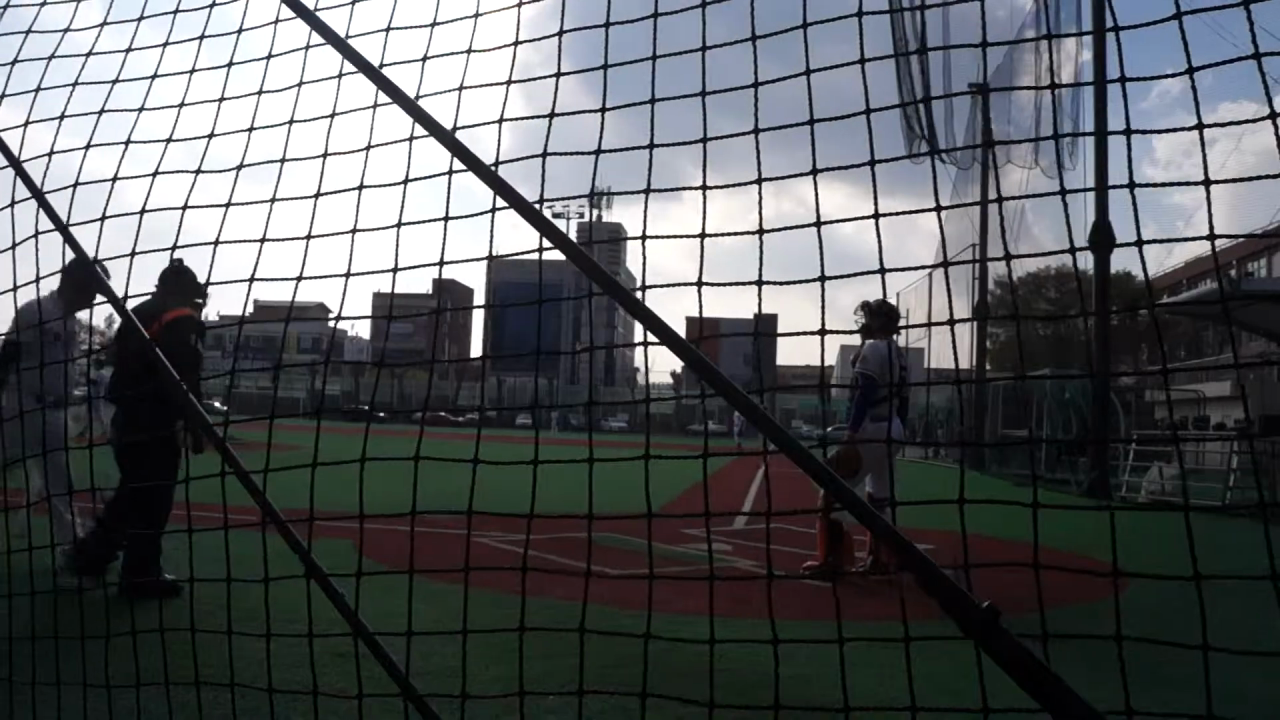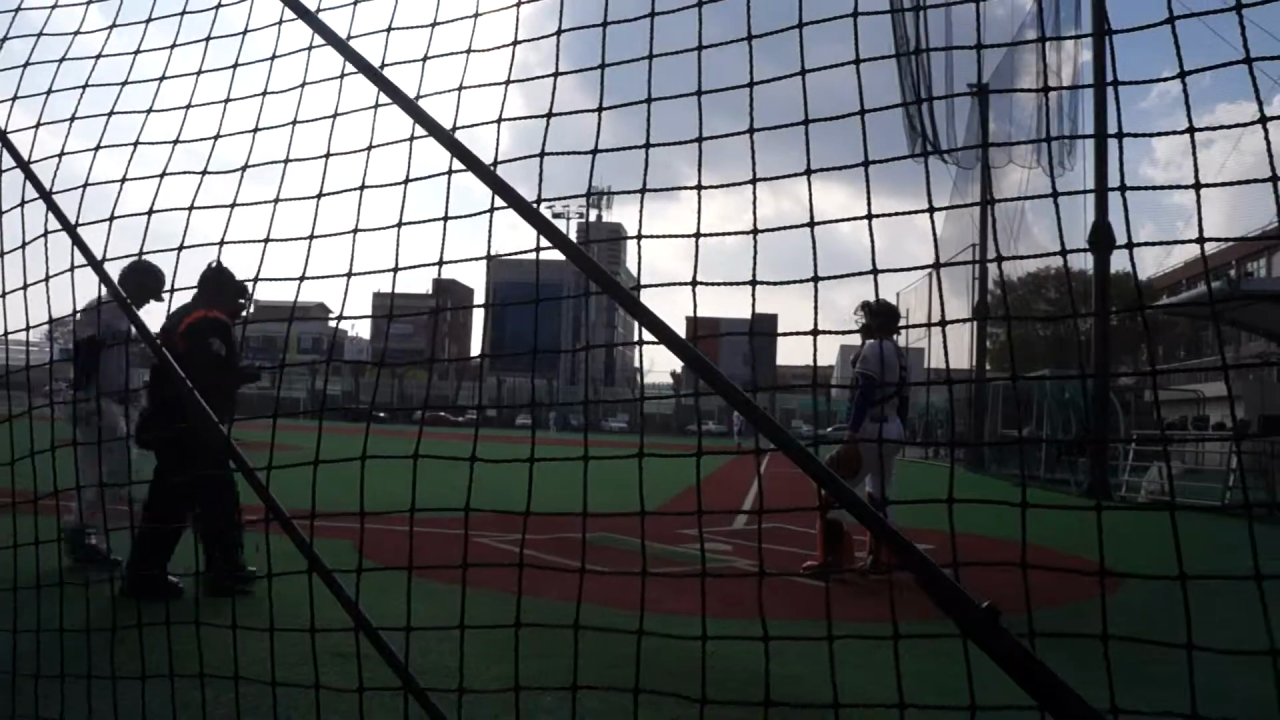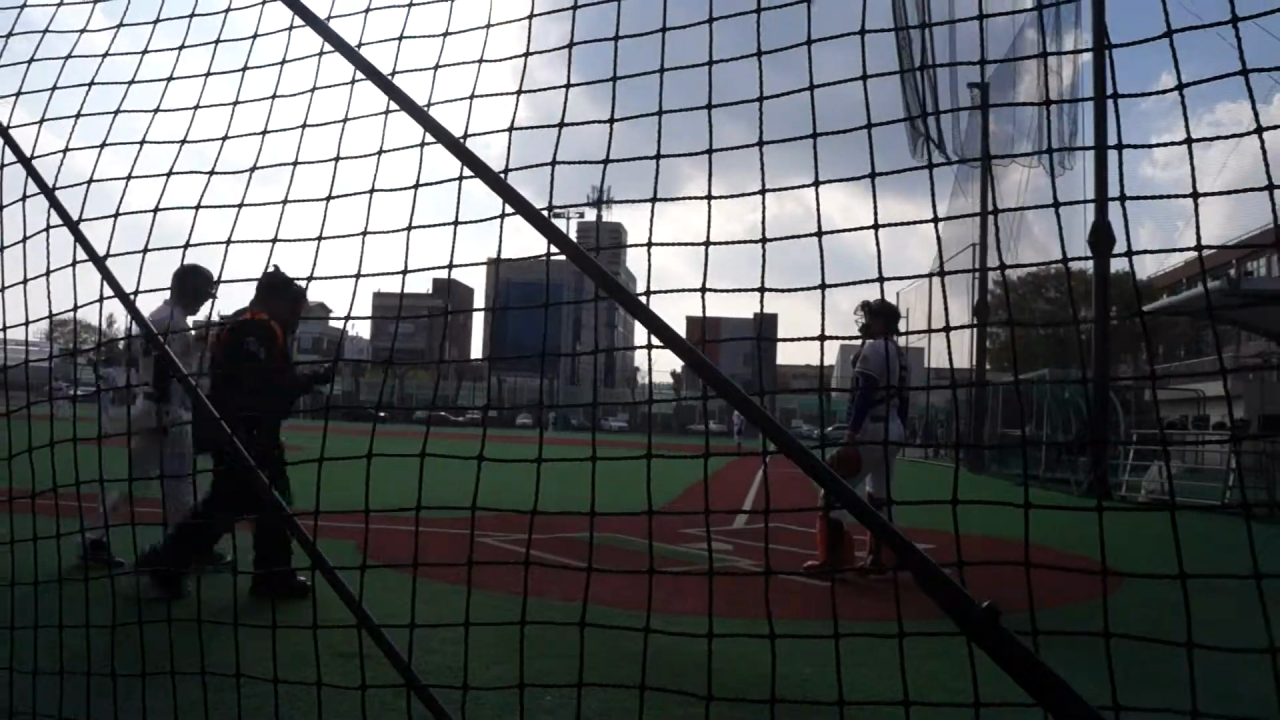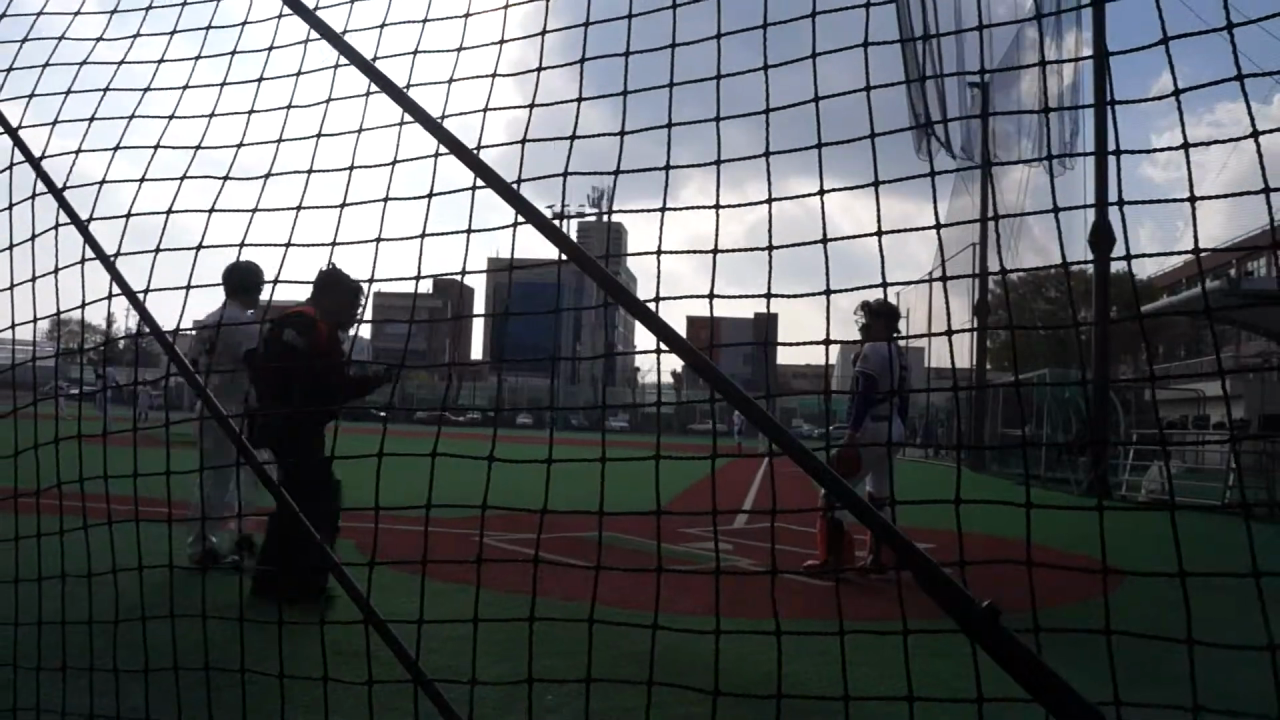
dt=0.3s
person 1, frame 1
left shoulder: (134, 317)
right shoulder: (184, 322)
left elbow: (127, 370)
right elbow: (186, 380)
right wrist: (195, 427)
left hip: (127, 419)
right hip: (157, 424)
left knee: (133, 493)
right knee: (153, 499)
left ankle: (92, 554)
right ankle: (140, 575)
person 1, frame 2
left shoulder: (181, 318)
right shoulder: (210, 324)
right elbow: (209, 384)
left wrist: (240, 375)
left hip: (169, 422)
right hip: (185, 426)
left knee: (219, 494)
right knee: (171, 500)
left ankle: (226, 570)
right ankle: (144, 575)
person 1, frame 3
left shoulder: (262, 330)
right shoulder: (257, 329)
left elbow: (276, 384)
right elbow: (247, 386)
left wrist: (313, 380)
right wrist: (242, 435)
left hip: (255, 433)
right hip: (243, 433)
right knee: (226, 504)
left ankle: (274, 577)
right ankle: (167, 561)
person 1, frame 4
left shoulder: (322, 329)
right shoulder: (300, 322)
left elbow: (336, 385)
right elbow: (273, 374)
left wrist: (374, 379)
right wrist: (276, 420)
left hip: (303, 429)
right hip: (292, 429)
left knee: (302, 502)
right knee: (320, 499)
left ankle: (273, 575)
right ankle: (305, 578)
person 2, frame 1
left shoulder: (71, 318)
right shoulder: (35, 311)
left wrist: (63, 406)
left hip: (54, 411)
left knee: (60, 480)
left ankle: (70, 545)
person 2, frame 2
left shoulder: (120, 314)
right shoulder: (100, 310)
right elbow: (84, 354)
left wrist: (127, 401)
right wrist: (84, 398)
left hip: (112, 404)
right hip: (97, 404)
left knee: (94, 475)
right knee: (120, 473)
left ankle: (85, 541)
right ankle: (77, 527)
person 2, frame 3
left shoulder: (156, 318)
right shoulder: (174, 321)
right elbow: (164, 369)
right wrist: (165, 411)
left hip: (144, 408)
right hip: (165, 411)
left knee: (138, 479)
right knee: (181, 480)
left ankle: (95, 537)
person 2, frame 4
left shoulder: (207, 321)
right shoulder: (244, 320)
left elbow: (195, 365)
right hip: (229, 408)
left knee: (225, 475)
right knee: (218, 478)
left ankle: (240, 537)
right ankle: (202, 547)
person 3, frame 1
left shoulder: (873, 348)
right shoulder: (898, 353)
left elbow: (864, 395)
right elbow: (903, 399)
left wrist: (850, 435)
left hip: (872, 429)
right hip: (892, 430)
right knee: (881, 497)
left ankle: (833, 559)
right ankle: (878, 559)
person 3, frame 2
left shoulder: (873, 348)
right shoulder: (899, 354)
left elbow: (864, 395)
right elbow: (903, 399)
left wrist: (851, 435)
left hip: (872, 430)
right hip: (893, 430)
right knee: (880, 497)
left ankle: (833, 558)
right ankle: (878, 558)
person 3, frame 3
left shoulder: (873, 348)
right shoulder: (899, 354)
left elbow: (864, 396)
right elbow: (903, 400)
left wrist: (851, 435)
left hip: (872, 429)
right hip: (893, 430)
right knee: (880, 497)
left ankle: (833, 558)
right ankle: (878, 558)
person 3, frame 4
left shoulder: (873, 348)
right shoulder: (899, 354)
left elbow: (864, 395)
right elbow: (904, 399)
left wrist: (851, 434)
left hip: (872, 429)
right hip: (894, 430)
right knee: (881, 496)
left ankle: (834, 558)
right ankle: (879, 558)
